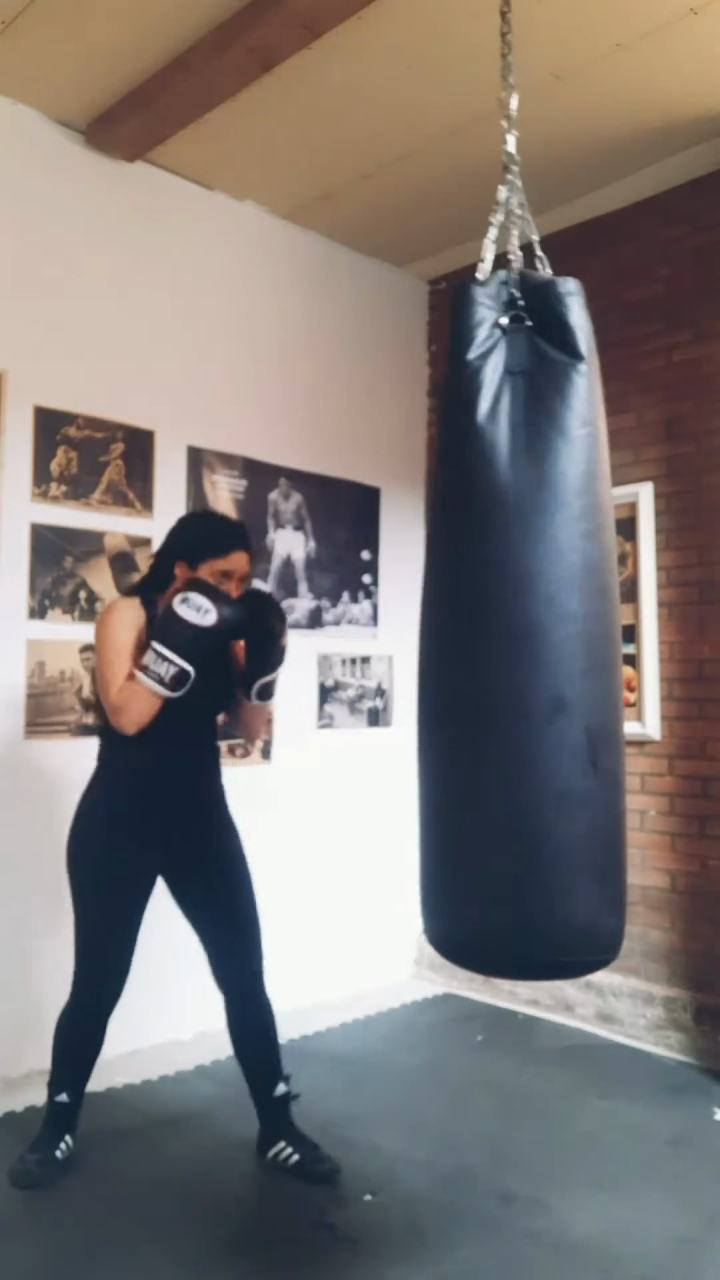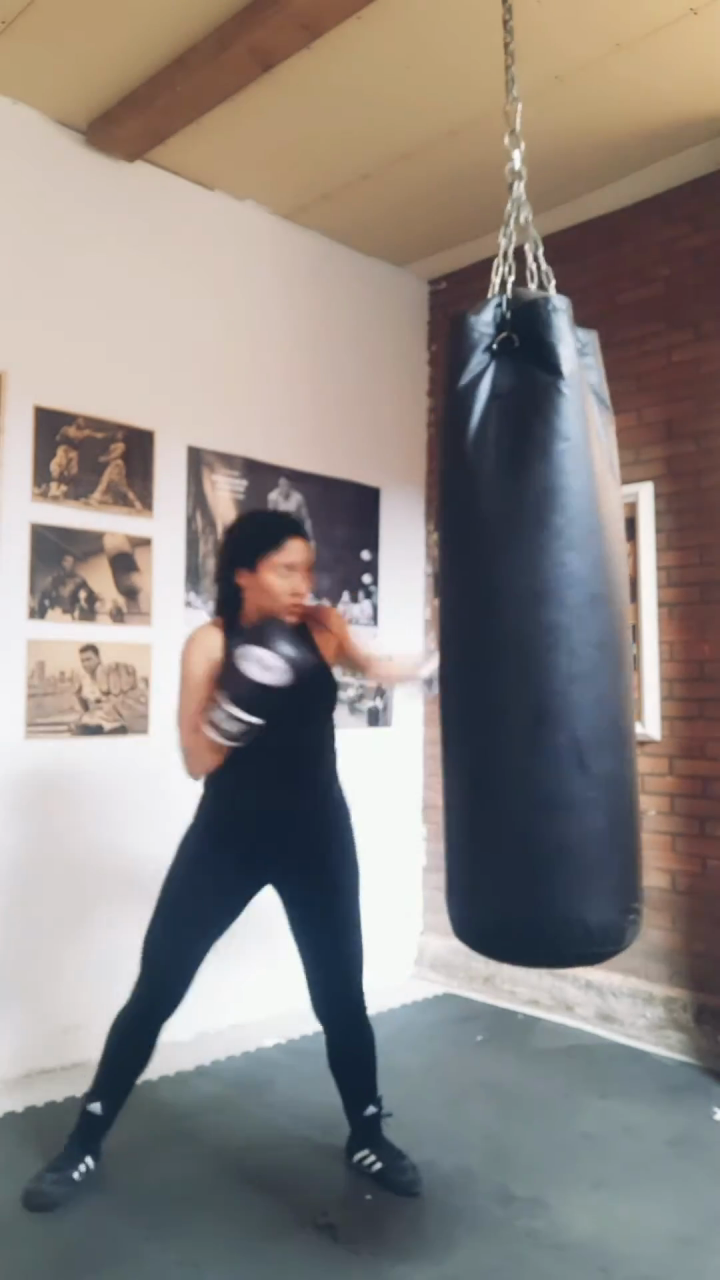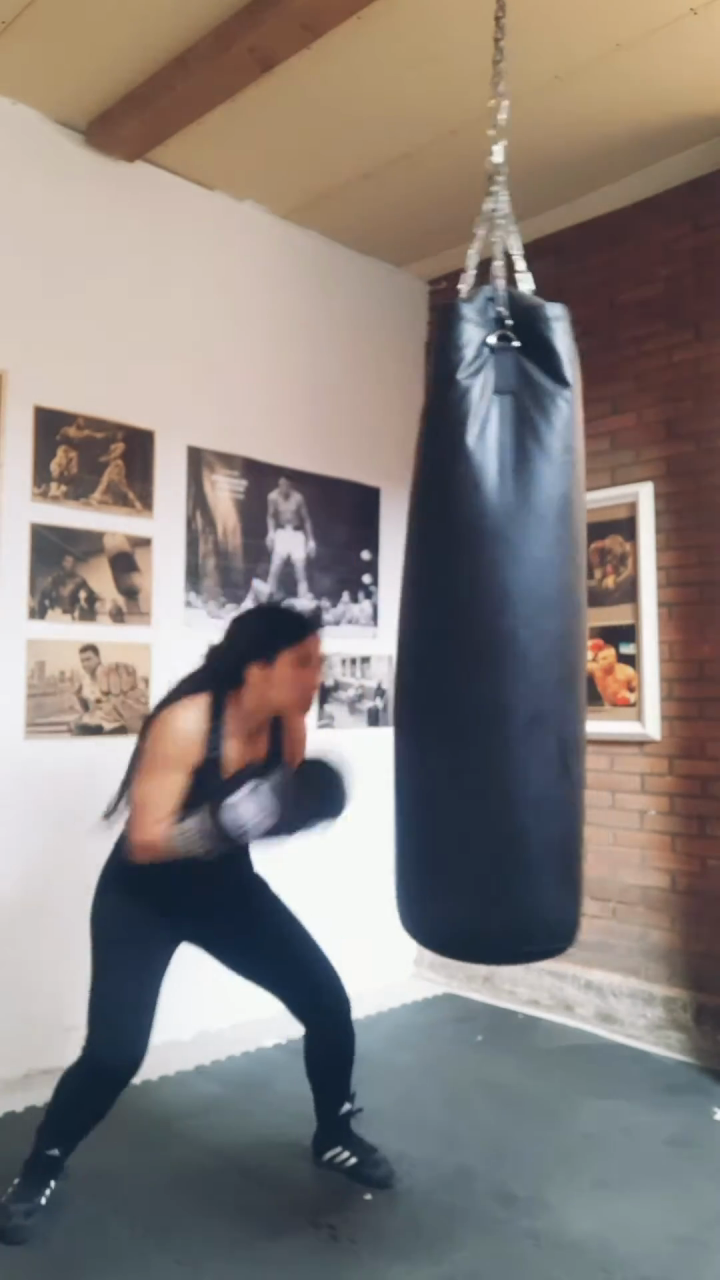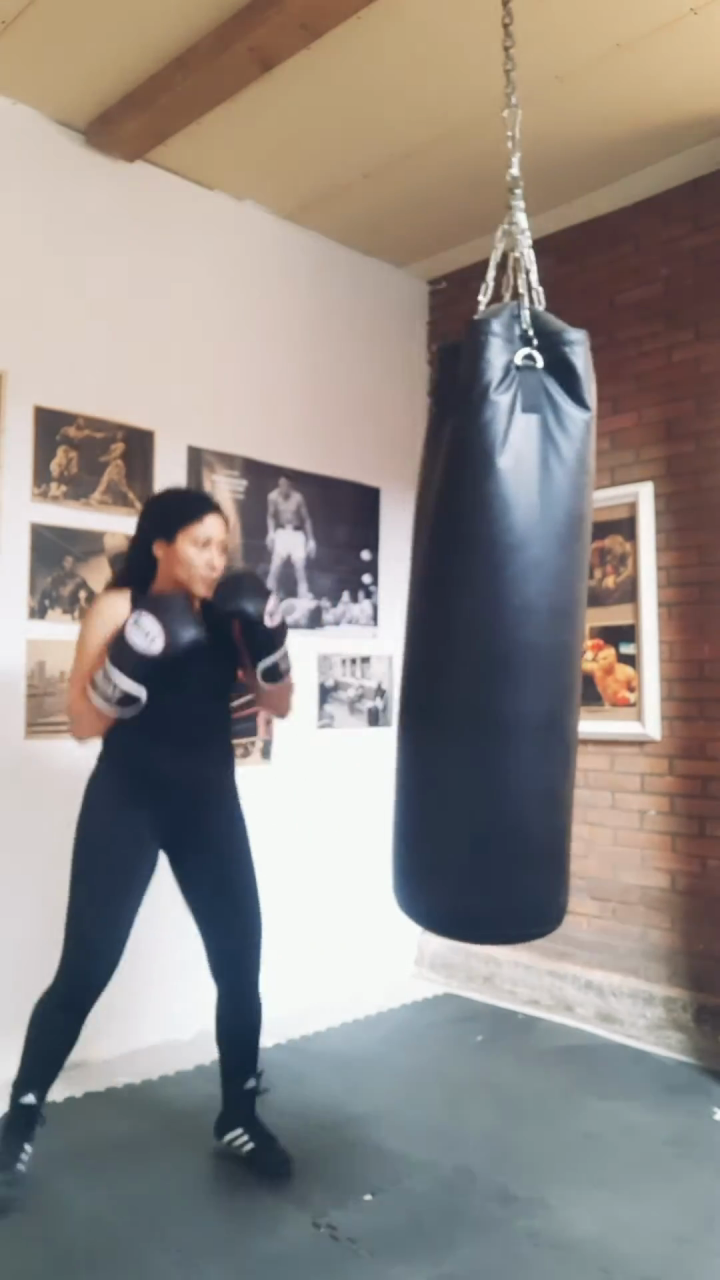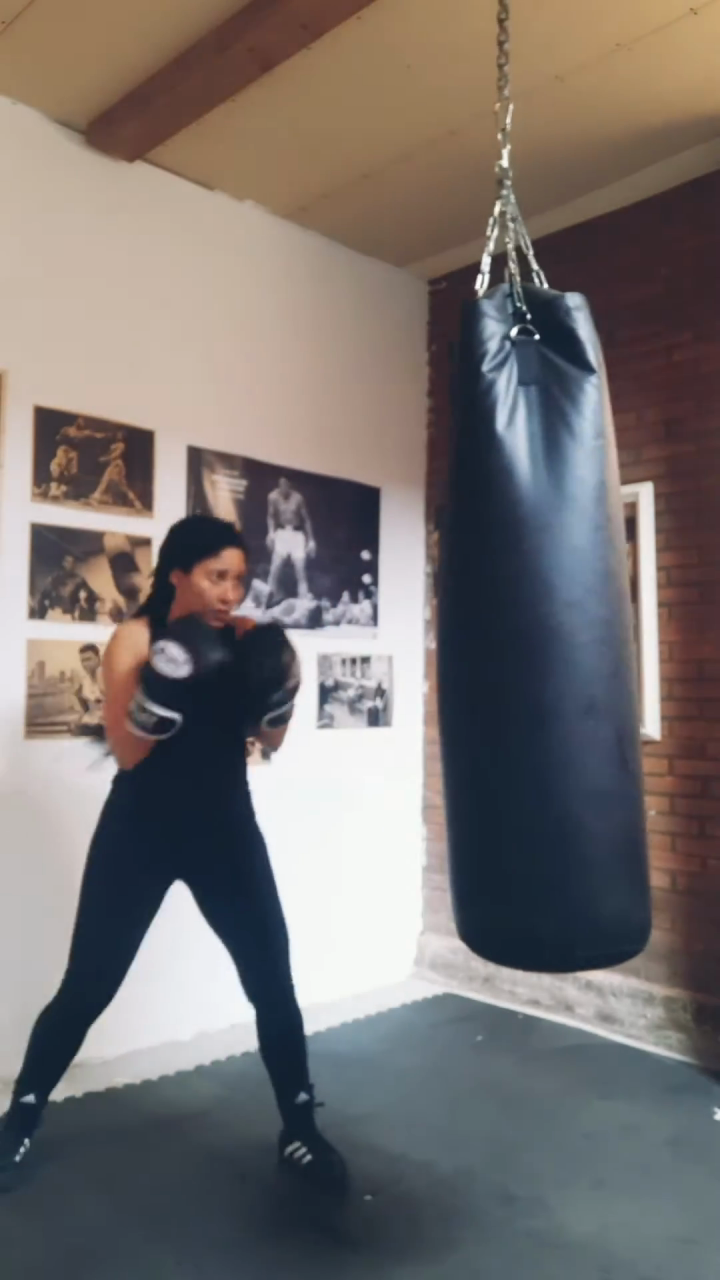
dt=1s
person 1, frame 1
left shoulder: (224, 628)
right shoulder: (127, 616)
left elbow: (254, 729)
right elbow: (127, 715)
left wrist: (264, 655)
right wrist: (181, 636)
left hip: (200, 816)
right hip: (118, 822)
left knee: (243, 974)
right knee: (98, 983)
left ankle: (277, 1127)
right ankle: (58, 1127)
person 1, frame 2
left shoulder: (321, 625)
right shoulder: (210, 644)
left elbow: (371, 667)
right elbow: (197, 762)
left wrist: (426, 667)
left hip: (318, 836)
right hip: (228, 838)
left knee: (341, 1002)
right knee: (154, 992)
left ankle: (367, 1136)
right ankle: (85, 1142)
person 1, frame 3
left shoulder: (288, 728)
right shoulder: (186, 723)
left elbow: (282, 812)
right elbow: (145, 843)
left wrist: (305, 803)
right wrist: (227, 821)
left hip: (229, 892)
right hip: (142, 902)
left knee: (330, 1005)
right knee: (114, 1055)
left ankle: (335, 1135)
person 1, frame 4
left shoulder: (228, 609)
right shoulder: (117, 610)
left elbow: (278, 707)
right elbow: (85, 724)
left wrist: (268, 637)
right wrist: (136, 659)
left hip: (209, 802)
right hip: (127, 802)
left knee: (240, 968)
right knee: (85, 972)
left ankle: (239, 1118)
person 1, frame 5
left shoulder: (245, 638)
right shoulder: (135, 639)
left elbow: (271, 737)
right elbow: (126, 752)
left wrist: (275, 680)
right wrist: (168, 681)
left hip: (224, 827)
right hip: (140, 830)
left knee: (272, 982)
right knee: (87, 986)
left ankle: (300, 1129)
